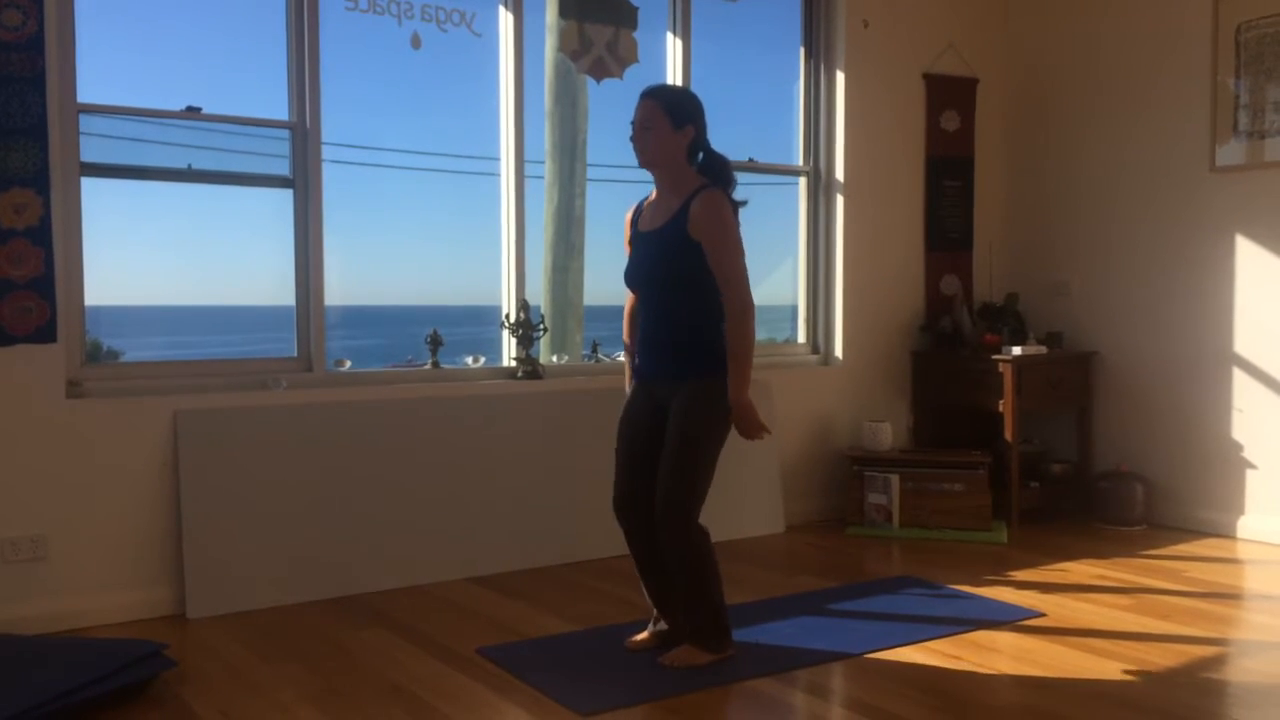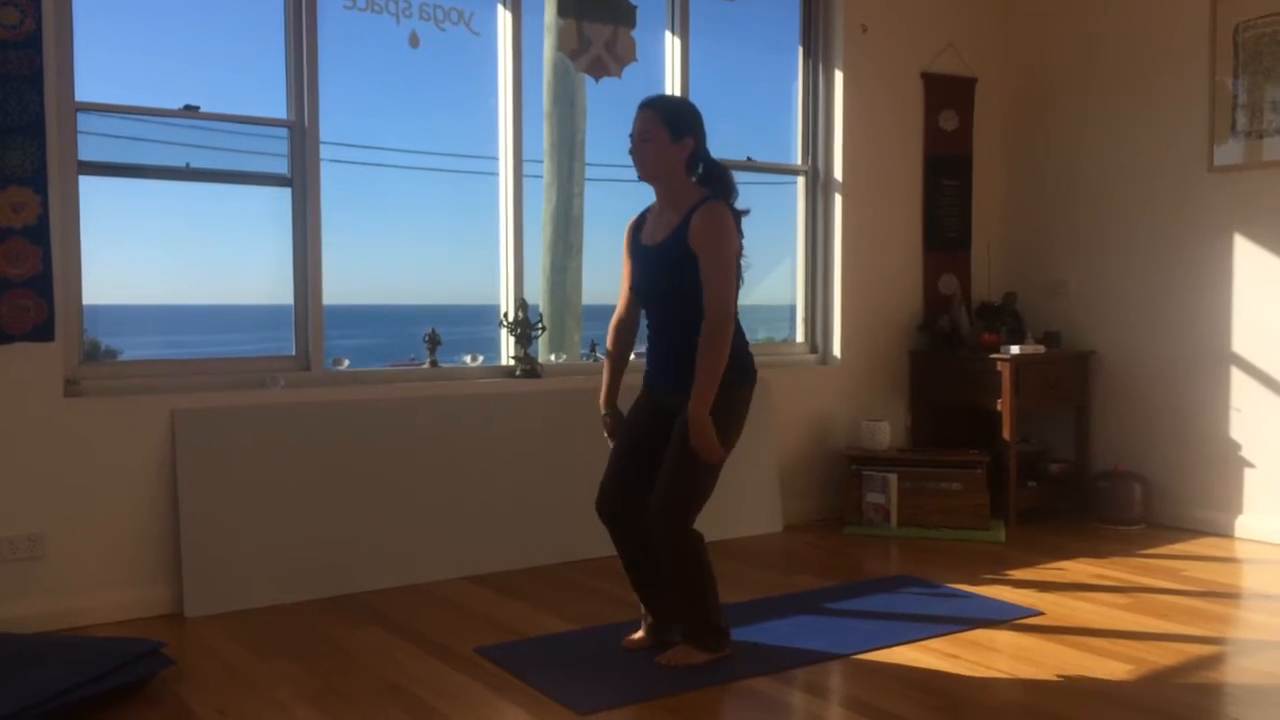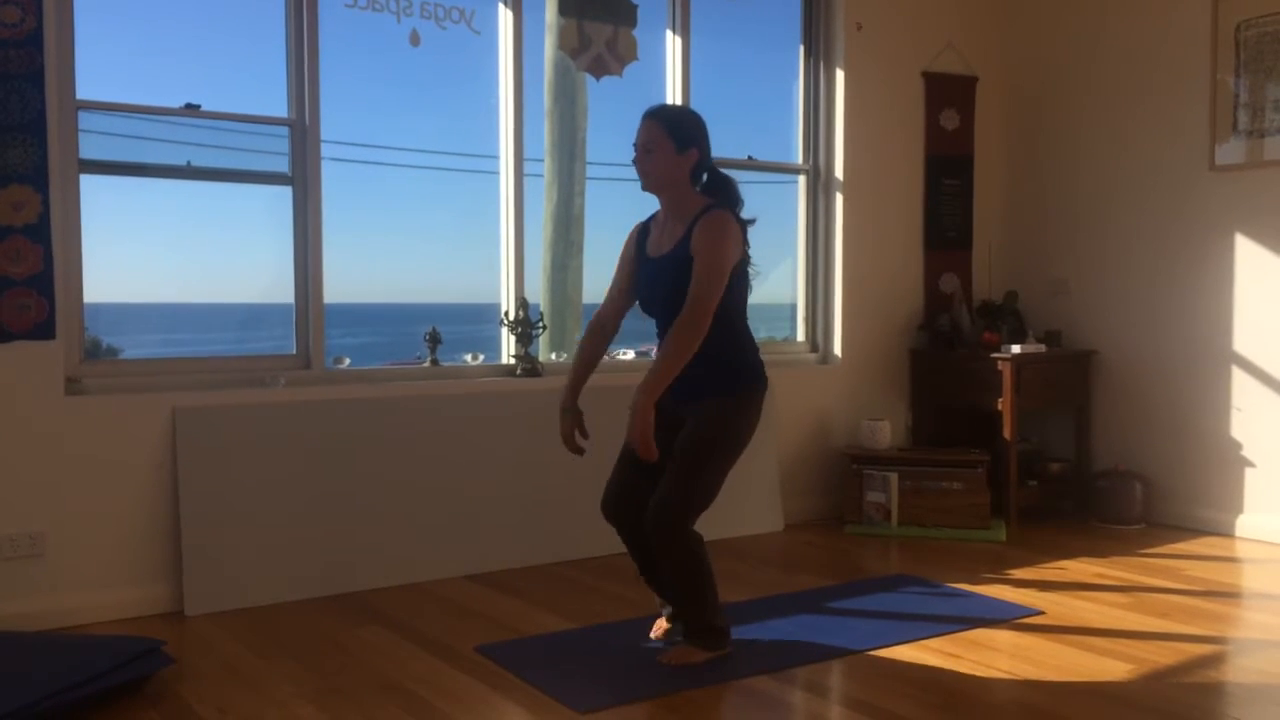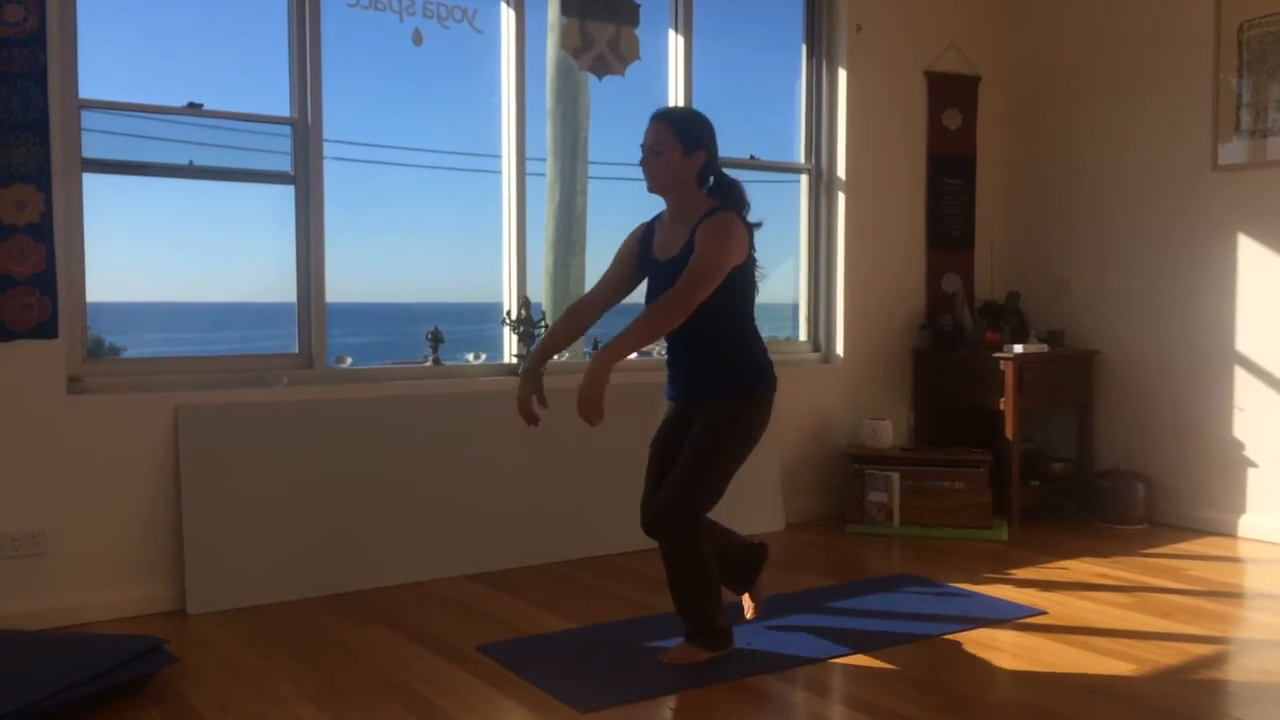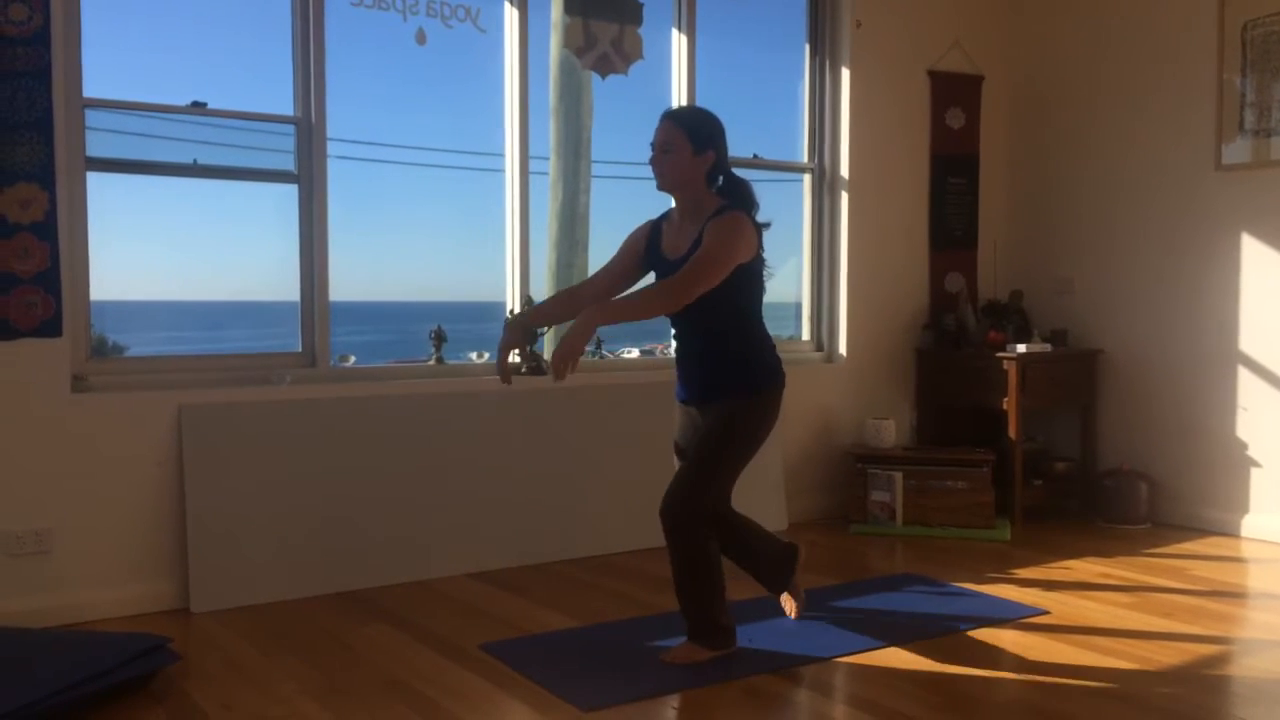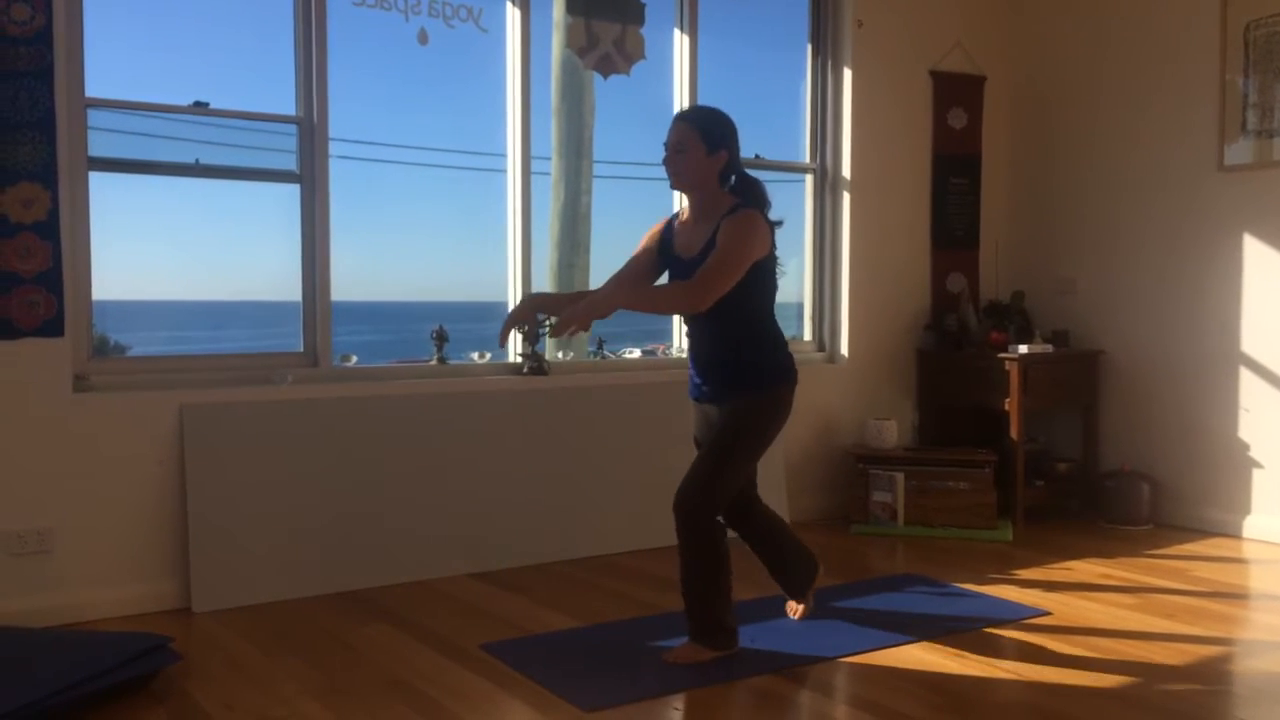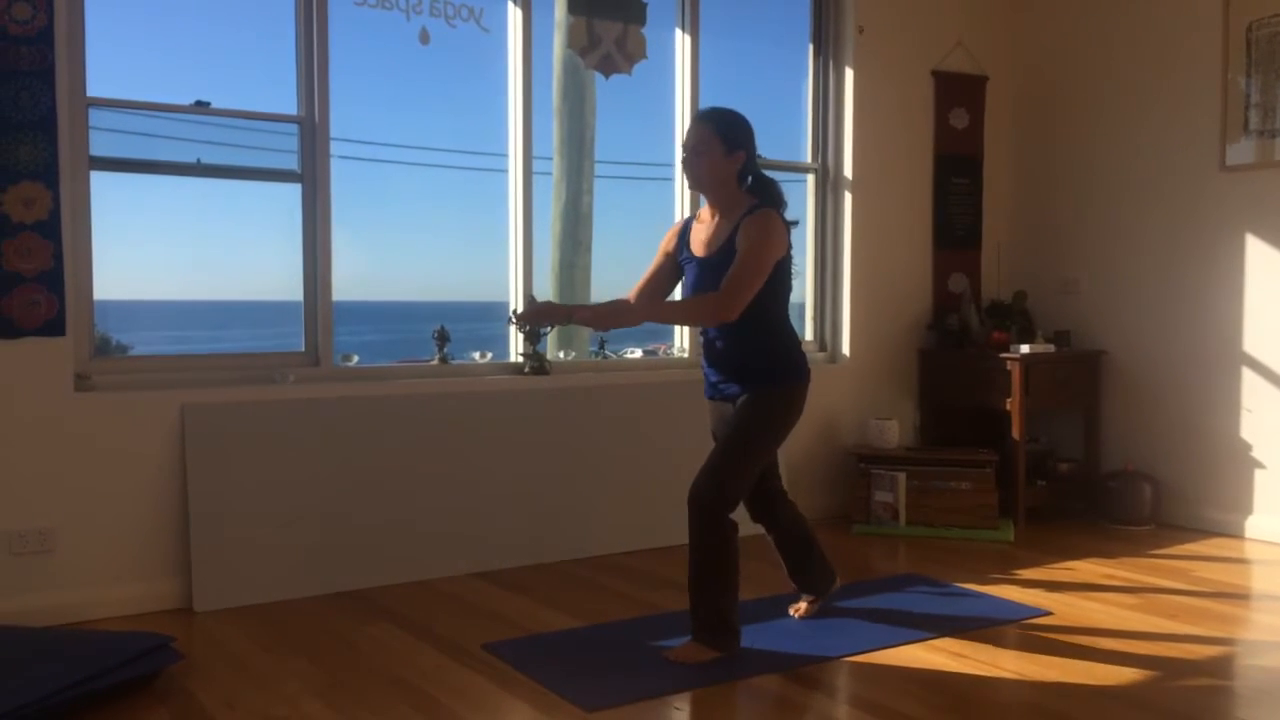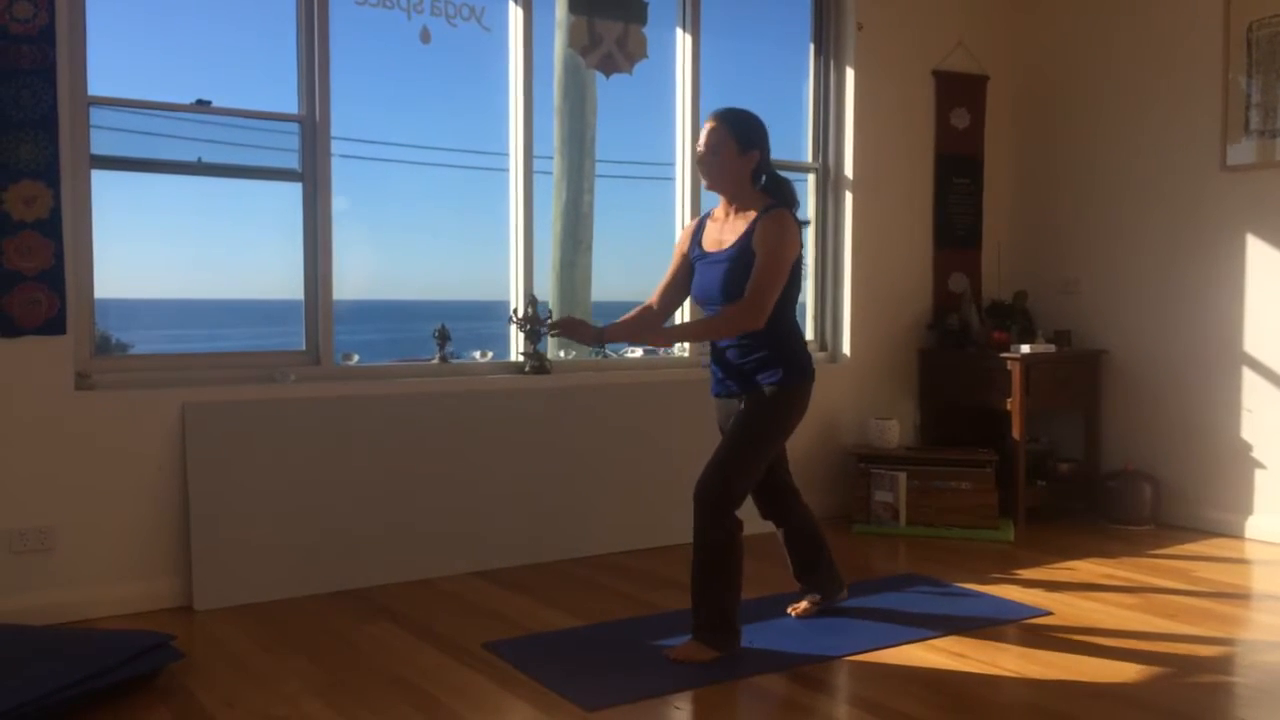
dt=0.3s
person 1, frame 1
left shoulder: (709, 206)
right shoulder: (637, 216)
left elbow: (737, 304)
left wrist: (737, 393)
right wrist: (632, 380)
left hip: (704, 380)
right hip: (653, 382)
left knee: (673, 509)
right knee: (631, 504)
left ankle: (709, 634)
right ankle: (671, 620)
person 1, frame 2
left shoulder: (711, 219)
right shoulder: (637, 227)
left elbow: (719, 320)
right elbow: (624, 320)
left wrist: (701, 411)
right wrist: (608, 400)
left hip: (716, 387)
right hip: (660, 387)
left knee: (669, 514)
right knee: (616, 503)
left ankle: (706, 634)
right ankle: (662, 617)
person 1, frame 3
left shoulder: (717, 226)
right shoulder: (643, 236)
left elbow: (696, 321)
right elbow: (606, 319)
left wrist: (643, 401)
right wrist: (570, 394)
left hip: (728, 394)
right hip: (675, 394)
left knee: (666, 515)
right knee: (620, 503)
left ankle: (707, 632)
right ankle: (679, 600)
person 1, frame 4
left shoulder: (723, 228)
right shoulder: (645, 237)
left elbow: (677, 307)
right elbow: (590, 305)
left wrist: (603, 362)
right wrist: (536, 362)
left hip: (739, 395)
right hip: (687, 397)
left knee: (673, 515)
right knee: (658, 517)
left ankle: (708, 634)
right ankle: (745, 563)
person 1, frame 5
left shoulder: (733, 226)
right shoulder: (653, 234)
left elbow: (676, 294)
right elbow: (588, 290)
left wrist: (592, 321)
right wrist: (526, 320)
left hip: (747, 392)
right hip: (695, 395)
left knee: (682, 510)
right knee: (707, 511)
left ankle: (711, 635)
right ankle: (782, 565)
person 1, frame 6
left shoulder: (746, 224)
right shoulder: (668, 233)
left elbow: (697, 296)
right elbow: (606, 294)
left wrist: (609, 301)
right wrist: (540, 301)
left hip: (761, 387)
right hip: (710, 391)
left knee: (694, 504)
right knee: (737, 503)
left ankle: (712, 635)
right ankle: (802, 575)
person 1, frame 7
left shoulder: (763, 224)
right shoulder: (683, 233)
left elbow: (727, 305)
right elbow: (636, 306)
left wrist: (649, 312)
right wrist: (572, 313)
left hip: (773, 384)
right hip: (723, 388)
left knee: (708, 498)
right knee: (763, 495)
left ankle: (715, 633)
right ankle: (817, 580)
person 1, frame 8
left shoulder: (775, 225)
right shoulder: (696, 231)
left elbow: (752, 314)
right elbow: (656, 309)
left wrist: (671, 336)
right wrist: (599, 332)
left hip: (778, 382)
right hip: (730, 387)
left knee: (714, 495)
right knee: (774, 492)
left ankle: (715, 632)
right ankle: (824, 583)
